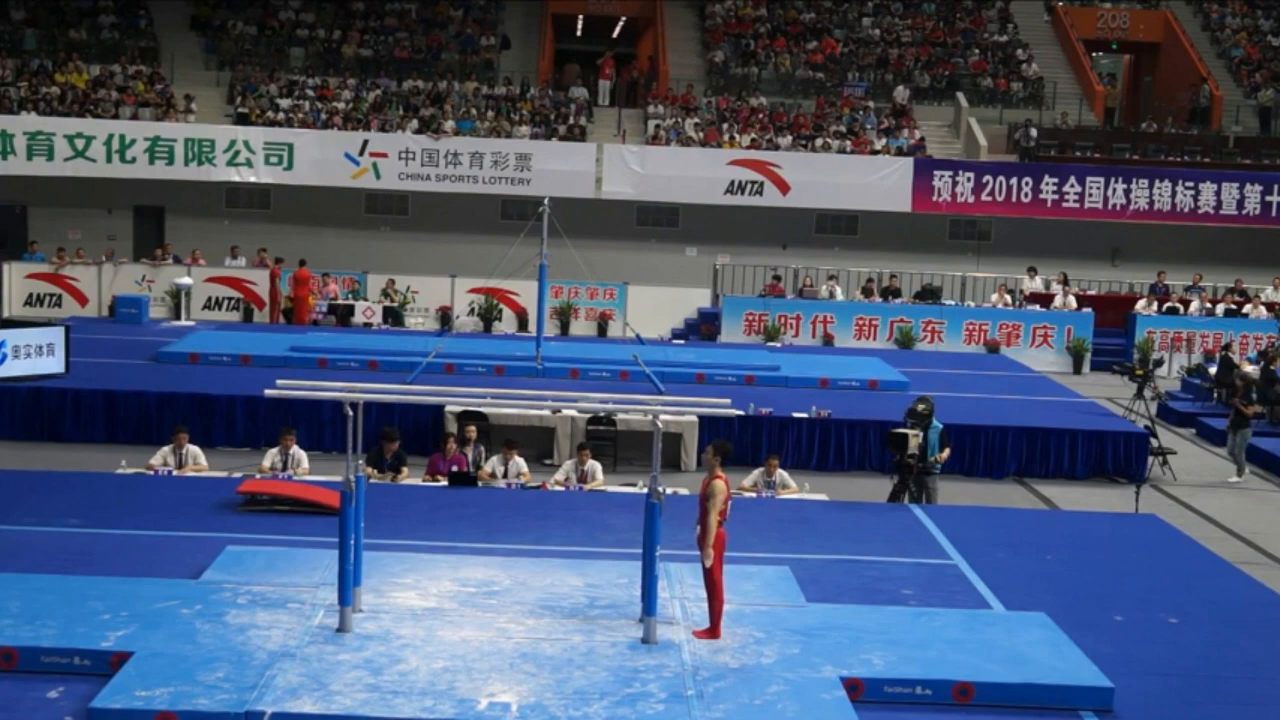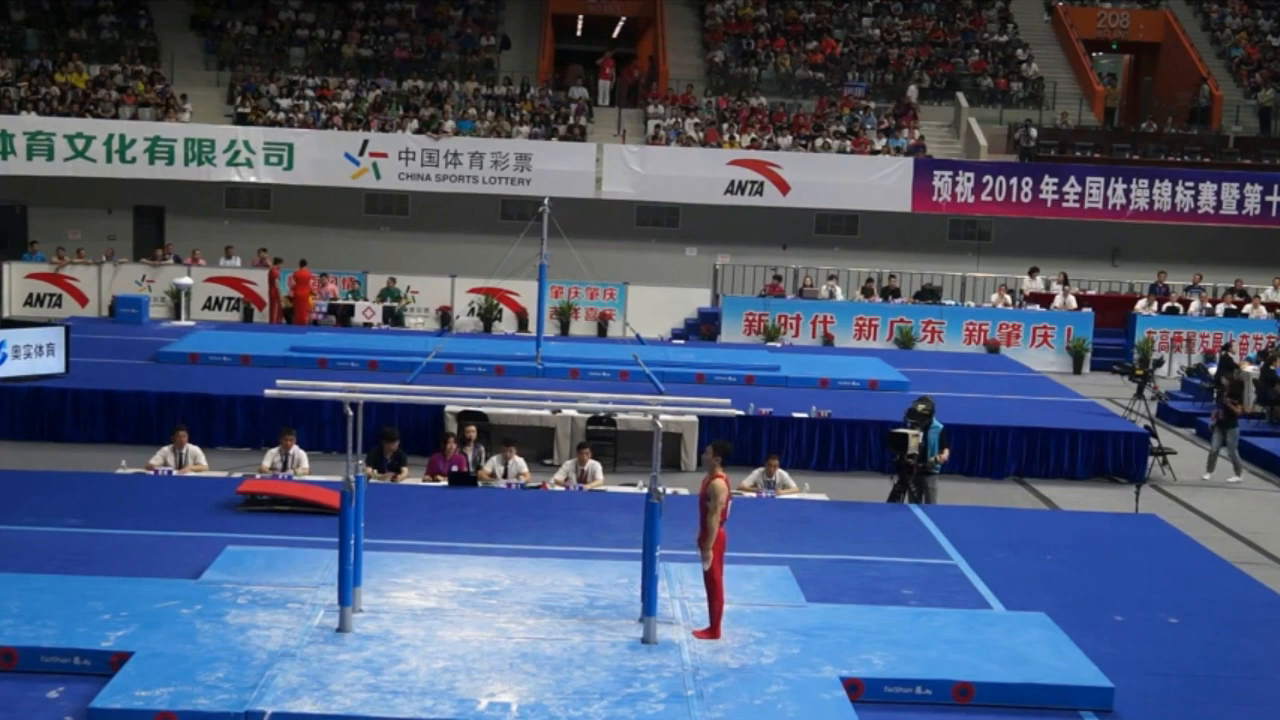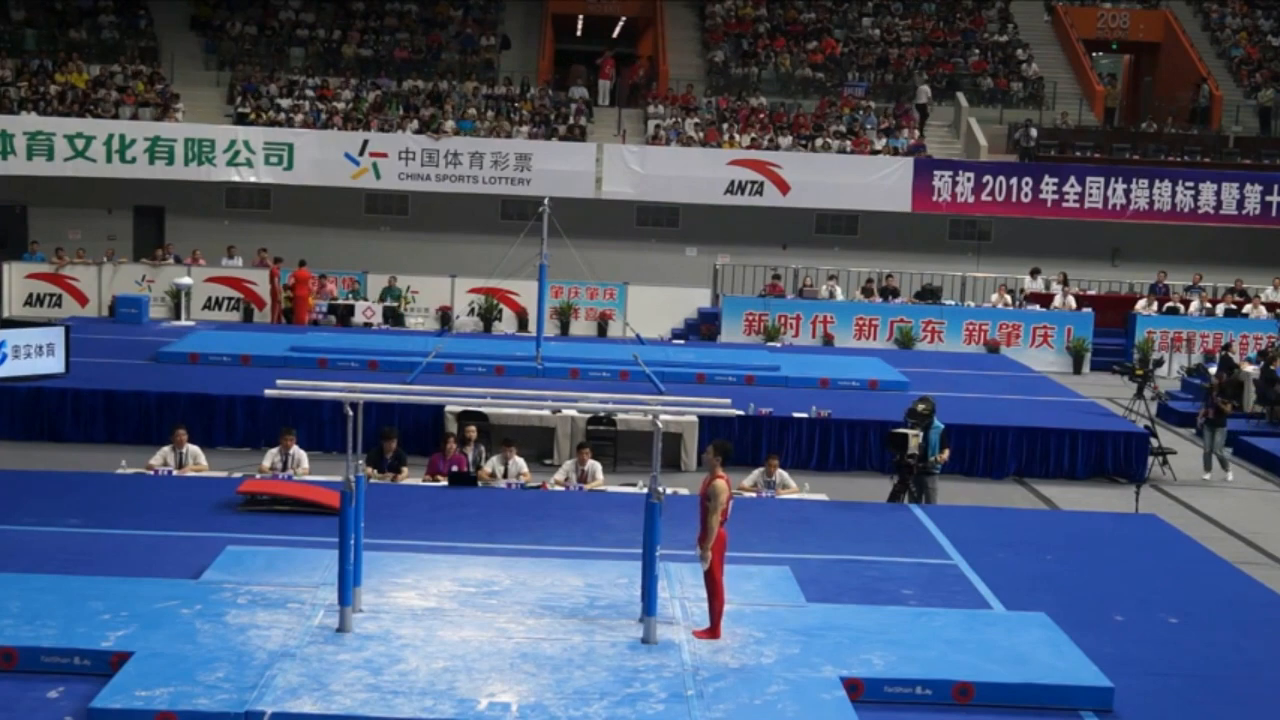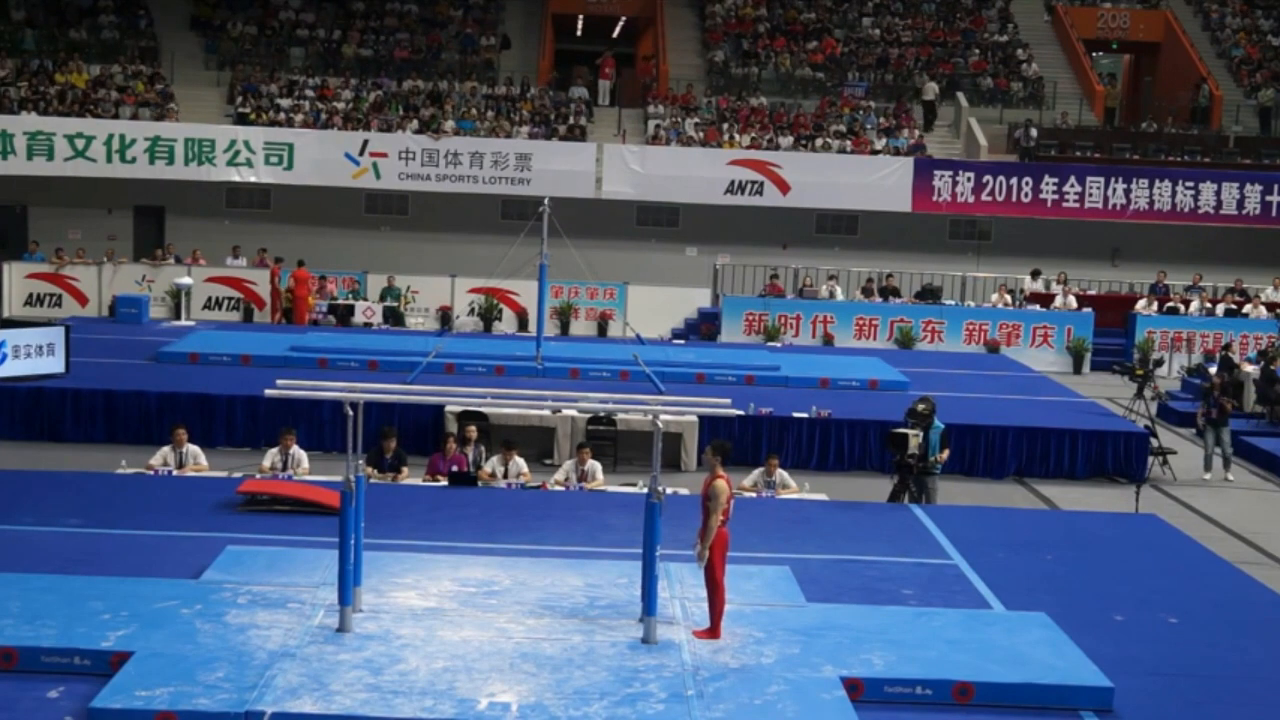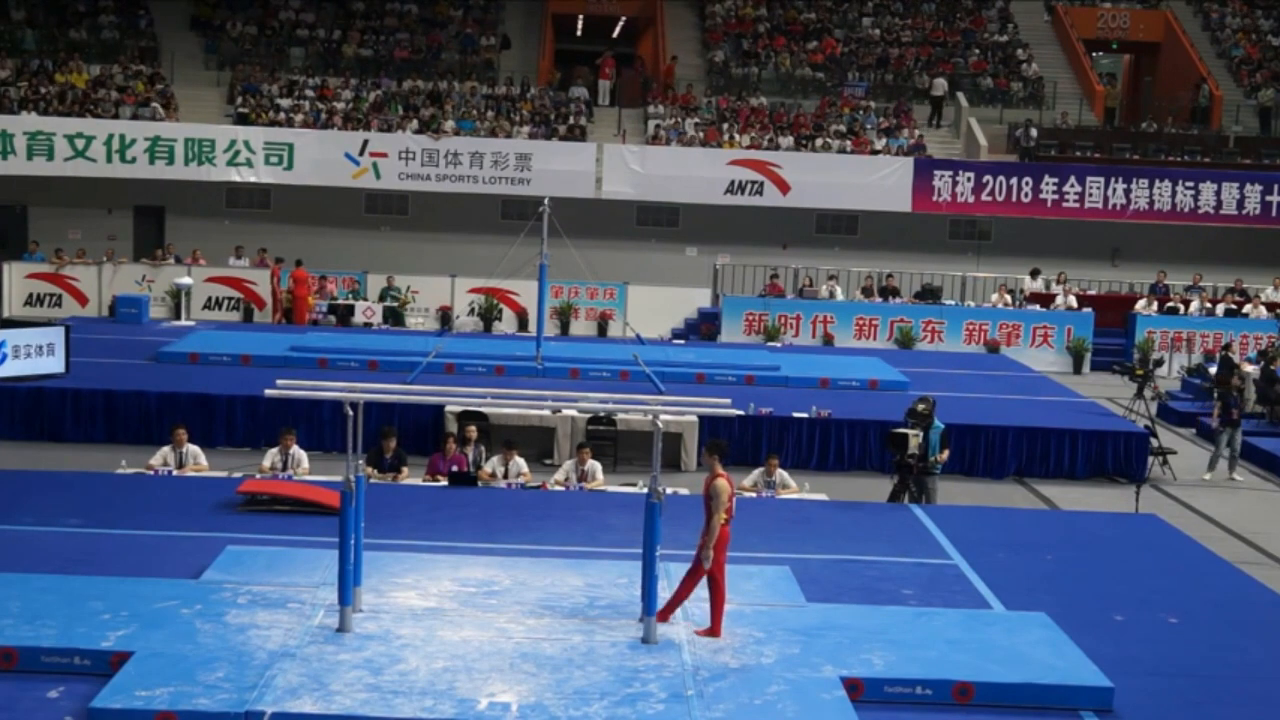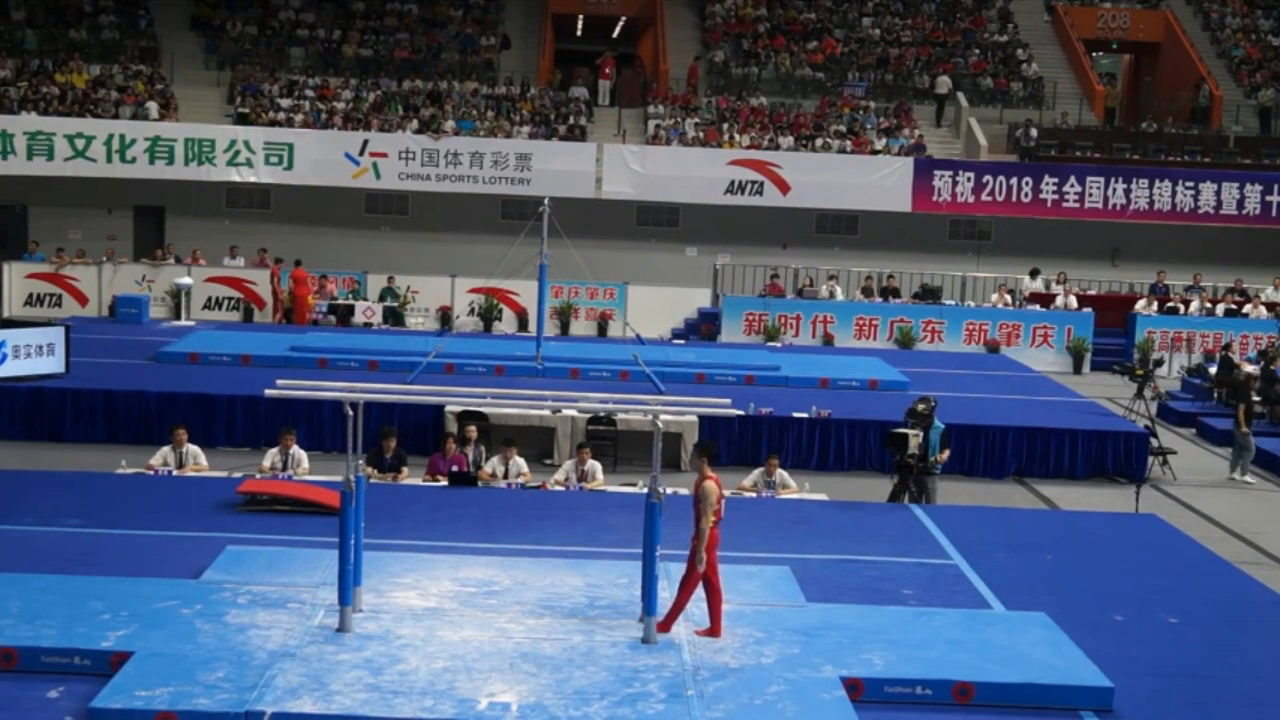
dt=0.5s
person 1, frame 1
left shoulder: (717, 484)
right shoulder: (710, 478)
left elbow: (713, 516)
left wrist: (708, 545)
right wrist: (698, 525)
left hip: (713, 537)
right hip: (708, 536)
left knee: (714, 584)
right knee: (710, 584)
left ankle: (714, 630)
right ankle: (712, 627)
person 1, frame 2
left shoulder: (717, 484)
right shoulder: (710, 478)
left elbow: (714, 518)
left wrist: (708, 547)
right wrist: (702, 540)
left hip: (714, 538)
right hip: (708, 536)
left knee: (714, 584)
right knee: (710, 584)
left ankle: (714, 630)
right ankle: (712, 626)
person 1, frame 3
left shoulder: (718, 484)
right shoulder: (711, 478)
left elbow: (715, 518)
left wrist: (707, 547)
right wrist: (702, 540)
left hip: (714, 538)
right hip: (709, 536)
left knee: (714, 584)
right knee: (711, 584)
left ankle: (714, 630)
right ankle: (713, 627)
person 1, frame 4
left shoulder: (719, 484)
right shoulder: (712, 478)
left elbow: (715, 518)
left wrist: (705, 547)
right wrist: (700, 537)
left hip: (716, 538)
right hip: (710, 536)
left knee: (715, 584)
right knee: (712, 584)
left ankle: (714, 630)
right ankle: (713, 627)
person 1, frame 5
left shoulder: (719, 483)
right shoulder: (713, 478)
left elbow: (717, 518)
left wrist: (708, 548)
right wrist: (704, 538)
left hip: (716, 536)
right hip: (715, 535)
left knee: (692, 577)
right knee: (716, 582)
left ankle: (664, 614)
right ankle: (715, 628)
person 1, frame 6
left shoulder: (707, 485)
right shoulder: (707, 480)
left elbow: (706, 521)
left wrist: (700, 551)
left hip: (705, 538)
right hip: (708, 536)
left knee: (688, 583)
right knee: (711, 584)
left ankle: (666, 624)
right ankle: (715, 628)
